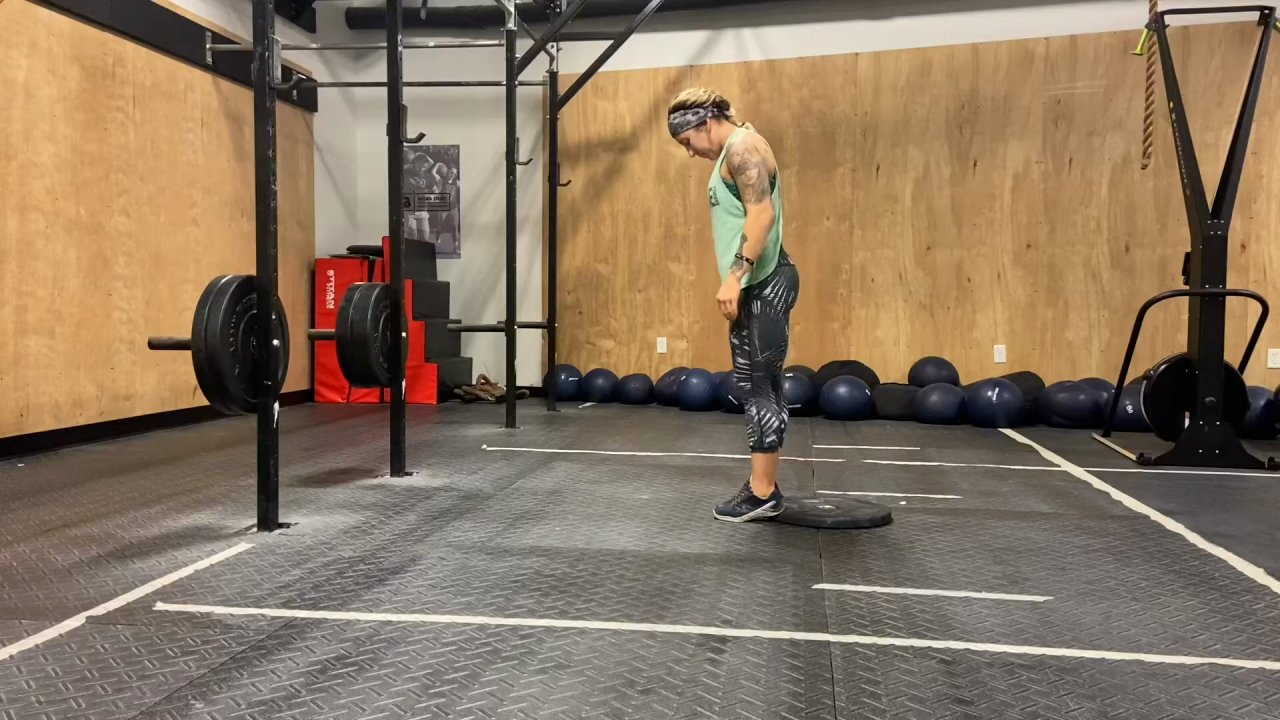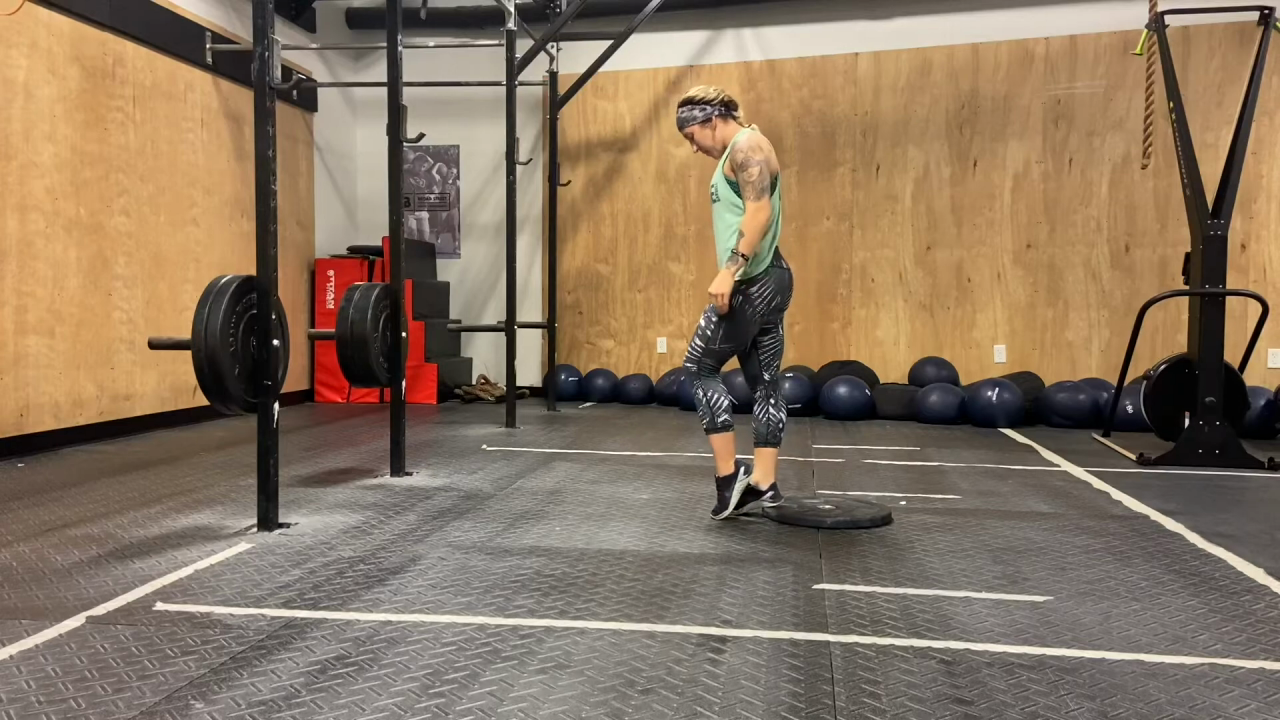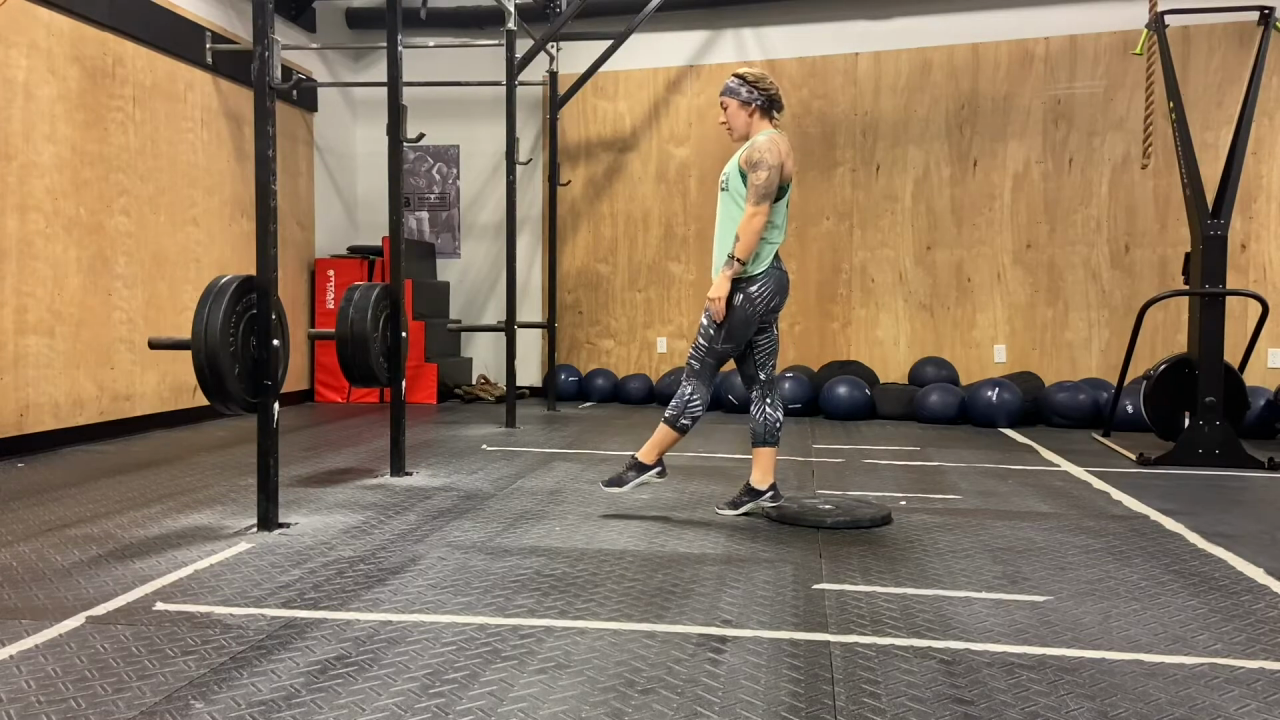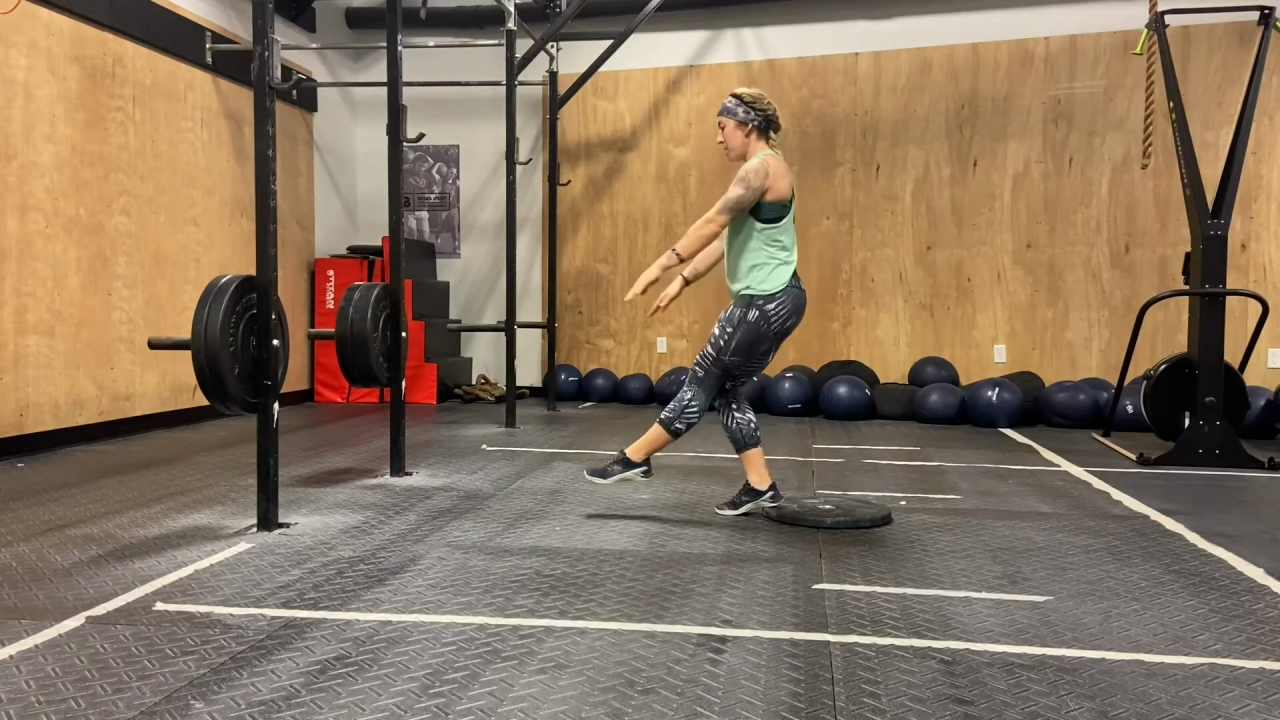
dt=0.7s
person 1, frame 1
left shoulder: (742, 146)
right shoulder: (736, 152)
left elbow: (762, 215)
left wrist: (734, 276)
right wrist: (740, 279)
left hip: (762, 284)
right hip: (767, 281)
left knee: (753, 384)
right knee: (766, 384)
left ankle: (762, 492)
right ankle: (765, 487)
person 1, frame 2
left shoulder: (747, 146)
right shoulder: (740, 152)
left elbow: (759, 212)
left wrist: (728, 272)
left hip: (753, 282)
right hip: (766, 281)
left knee: (700, 367)
right knee: (763, 382)
left ankle: (729, 471)
right ankle: (763, 484)
person 1, frame 3
left shoulder: (766, 146)
right shoulder: (760, 149)
left elbow: (756, 216)
left wrist: (725, 276)
left hip: (749, 283)
right hip: (760, 282)
left knee: (700, 371)
right knee: (760, 382)
left ankle: (648, 460)
right ankle: (763, 485)
person 1, frame 4
left shoulder: (761, 168)
right shoulder: (760, 170)
left elbow: (713, 222)
right elbow: (726, 237)
left wrist: (659, 266)
right wrist: (681, 280)
left hip: (767, 303)
right hip: (771, 301)
left knee: (702, 381)
right knee: (725, 389)
left ankle: (634, 458)
right ankle: (761, 486)
